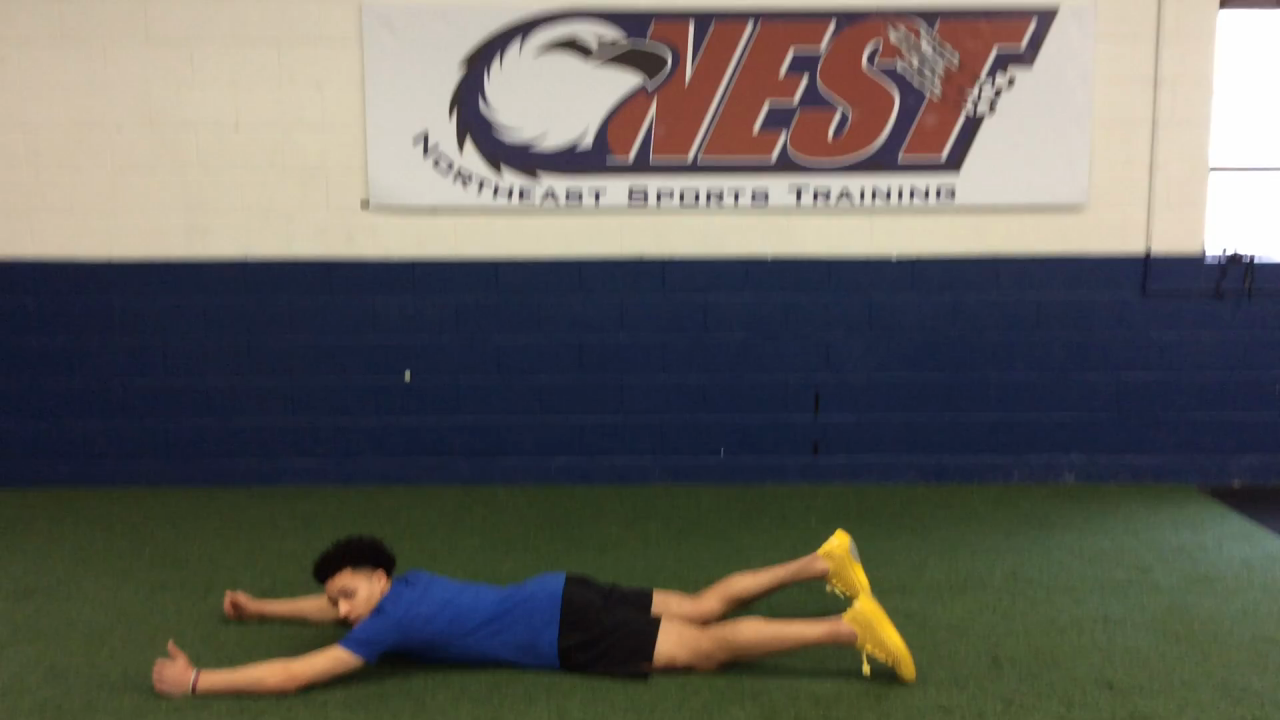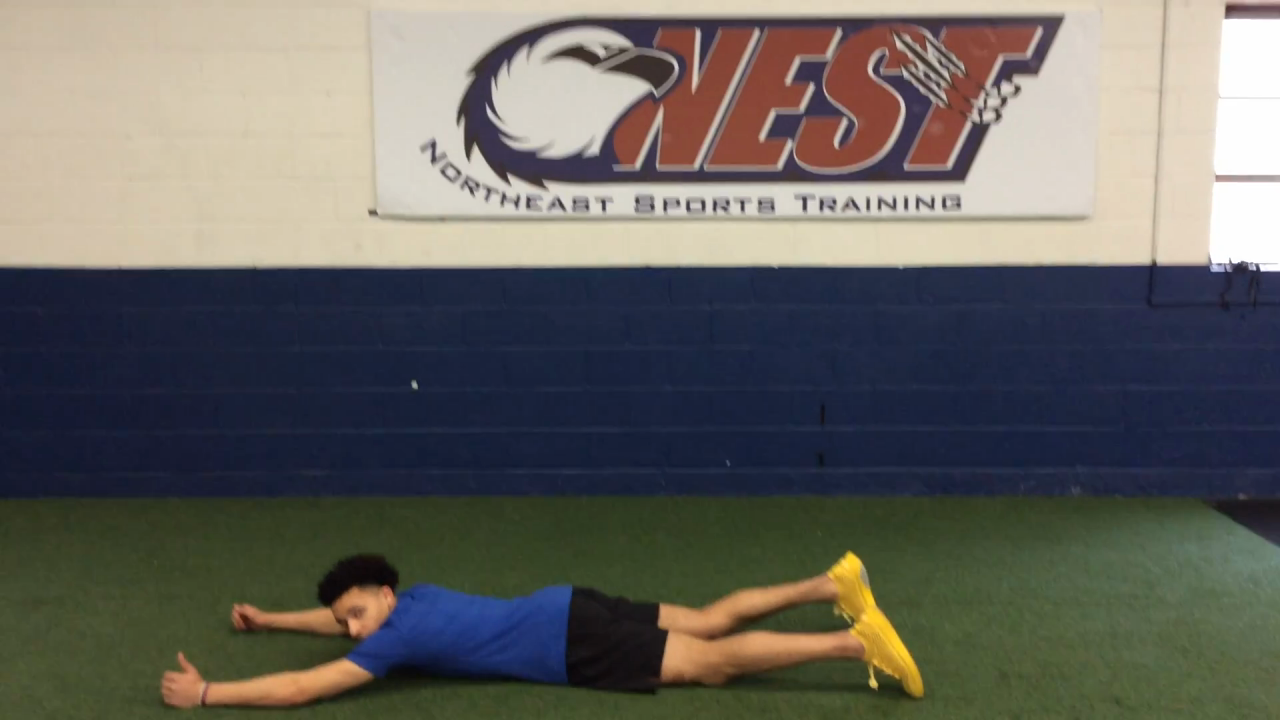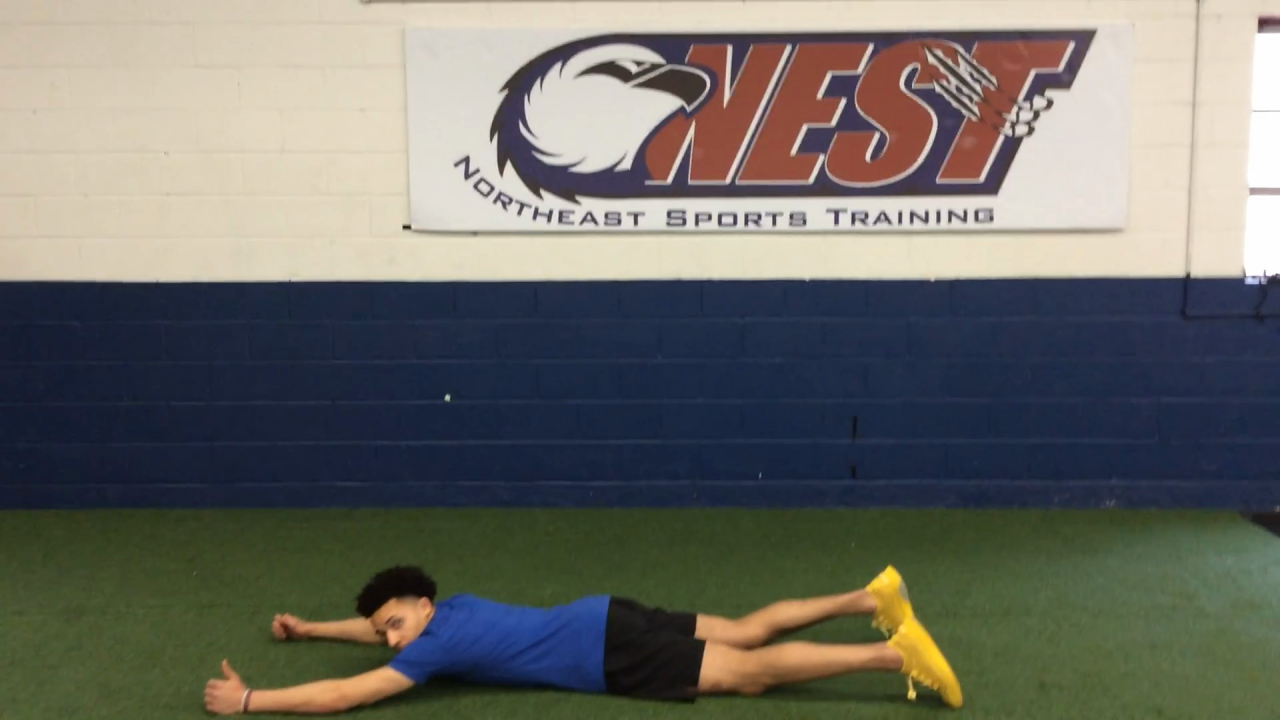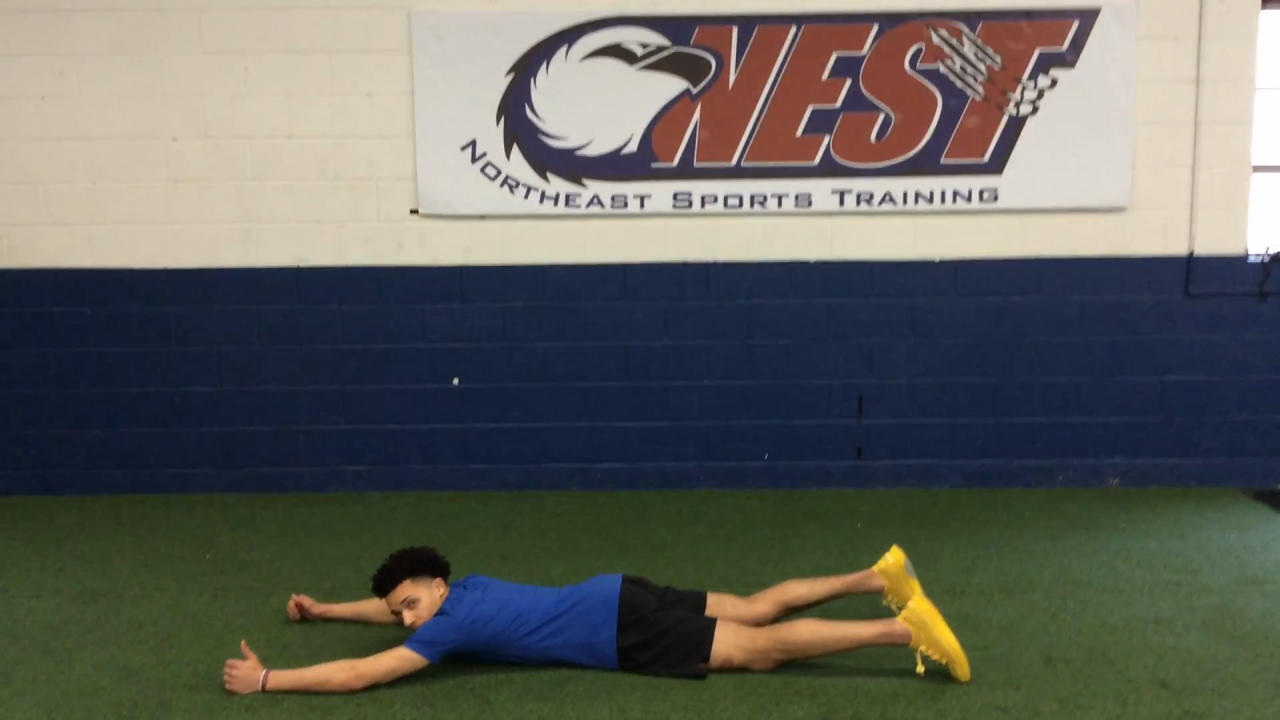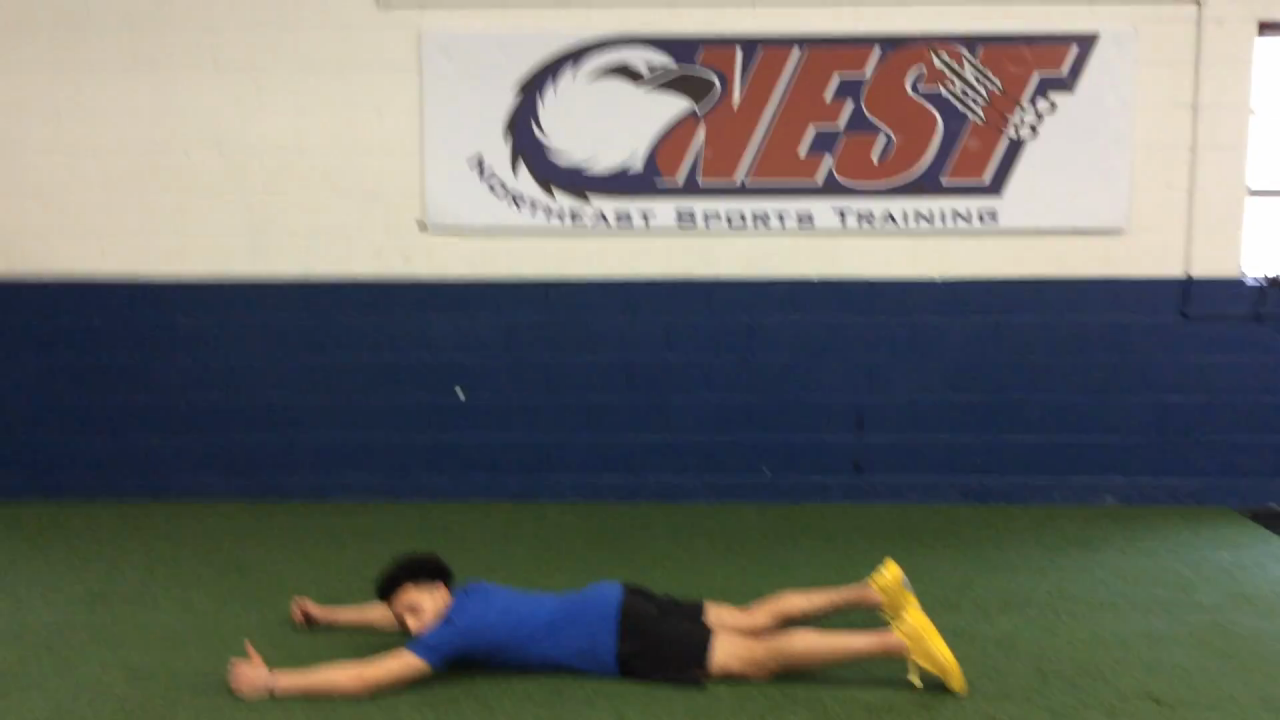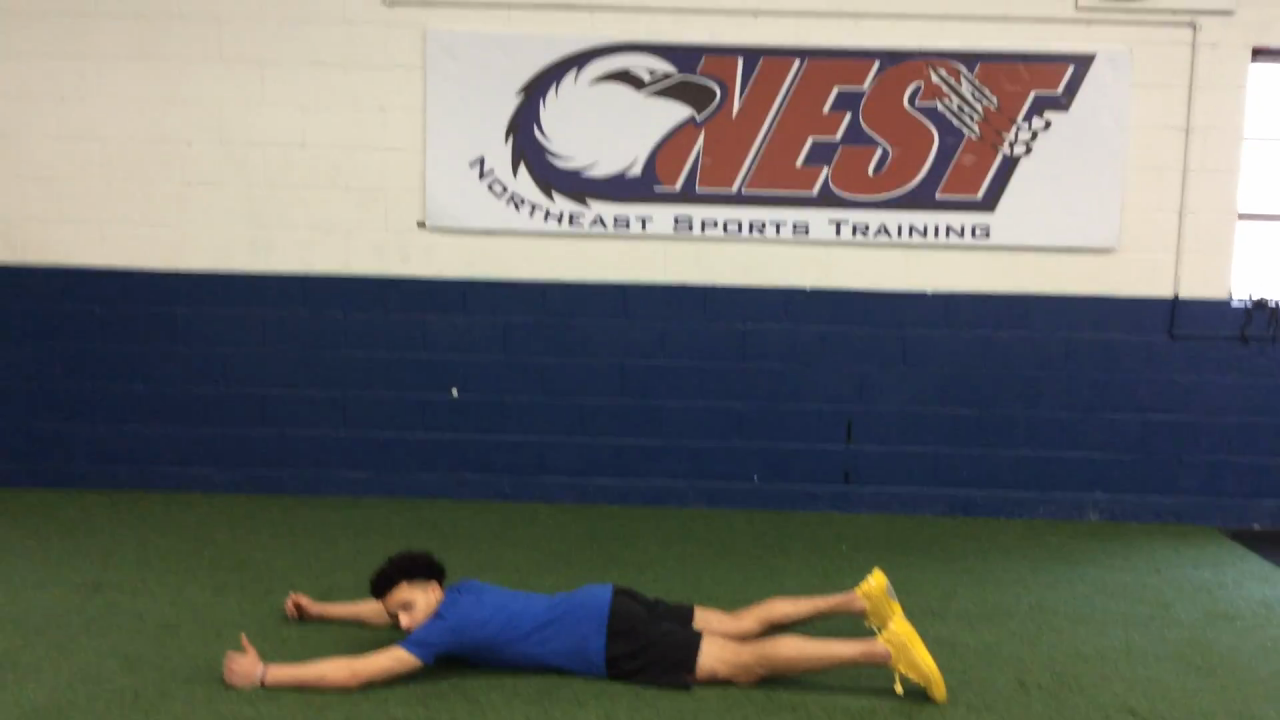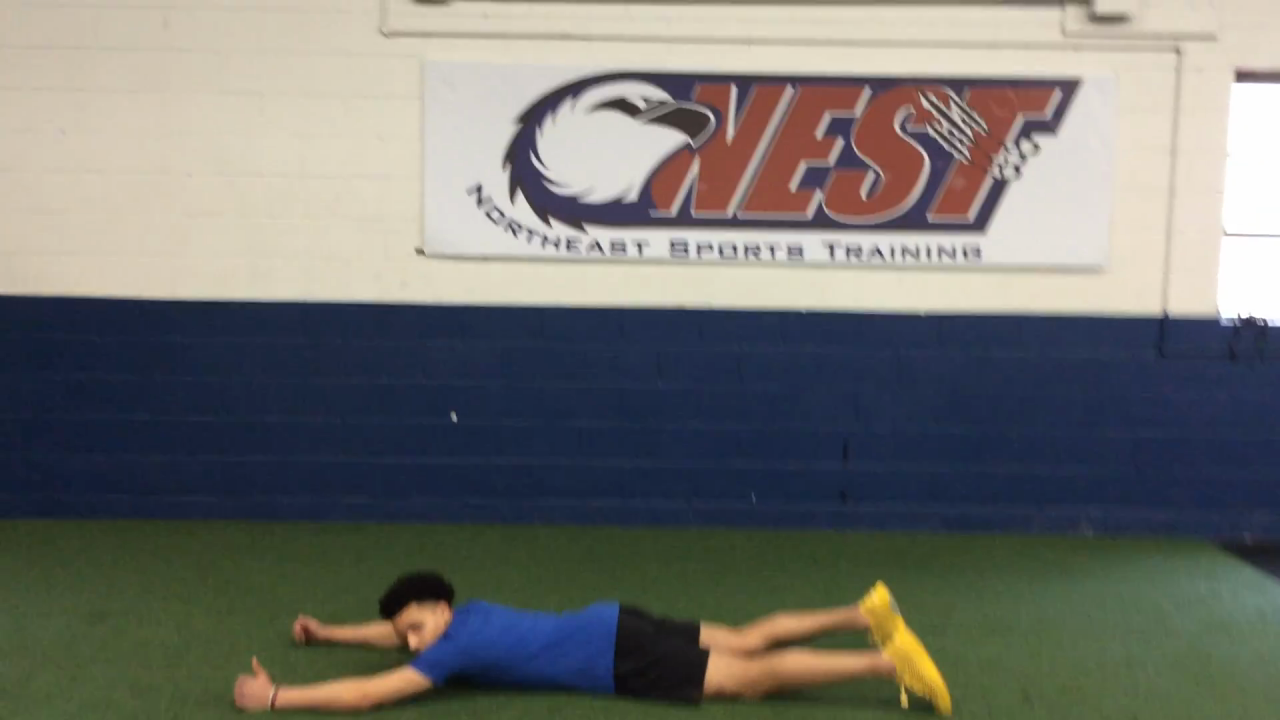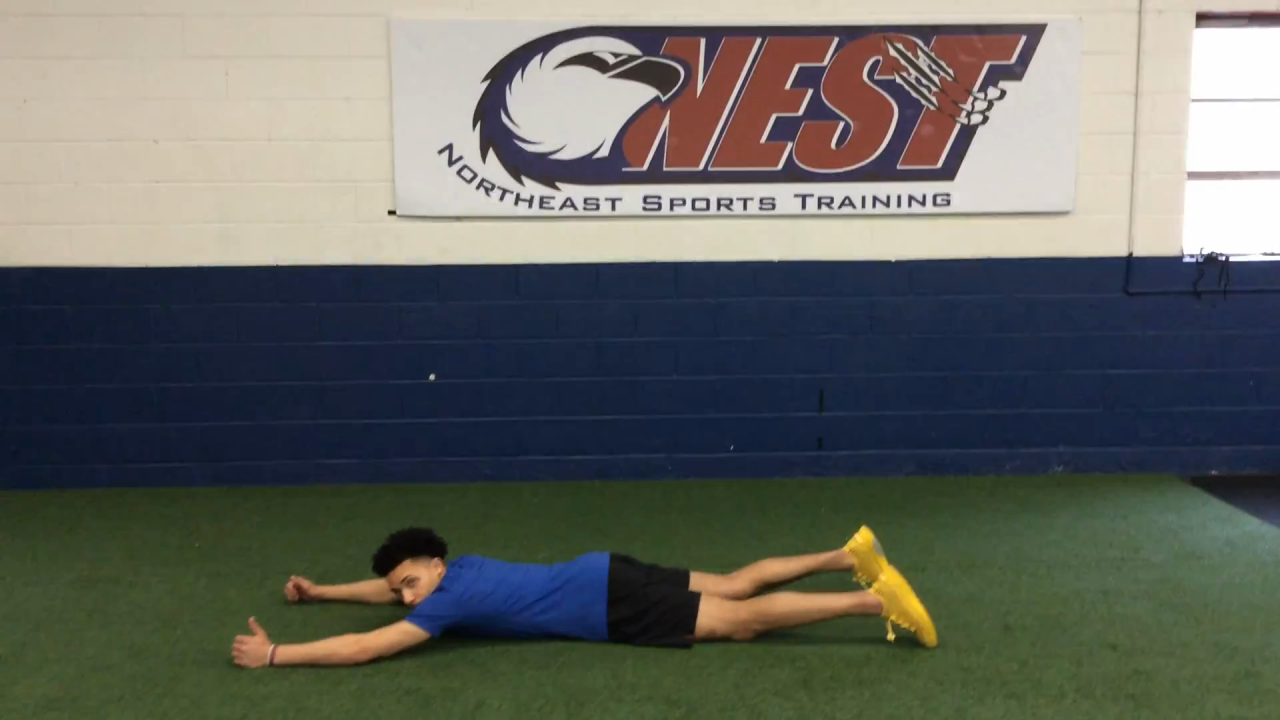
dt=0.3s
person 1, frame 1
left shoulder: (392, 621)
right shoulder: (402, 586)
left elbow: (291, 677)
right elbow: (337, 605)
left wrist: (197, 682)
right wrist: (261, 607)
left hip: (567, 632)
right hip: (563, 599)
left knee: (705, 649)
right knee: (702, 605)
left ankle: (847, 626)
right ankle: (821, 562)
person 1, frame 2
left shoulder: (398, 634)
right shoulder: (409, 601)
left elbow: (300, 691)
right elbow: (344, 616)
left wrist: (206, 694)
right wrist: (268, 619)
left hip: (573, 646)
right hip: (570, 611)
left knee: (711, 663)
right knee: (710, 622)
left ankle: (855, 641)
right ankle: (831, 584)
person 1, frame 3
left shoulder: (438, 645)
right shoulder: (449, 608)
right elbow: (380, 626)
right wrist: (308, 627)
left hip: (612, 656)
right hip: (606, 622)
right knee: (746, 631)
left ankle: (894, 653)
right ankle: (871, 598)
person 1, frame 4
left shoulder: (452, 623)
right shoulder: (461, 588)
left elbow: (357, 676)
right elbow: (397, 605)
left wrist: (266, 680)
right wrist: (322, 609)
left hip: (623, 632)
right hip: (618, 599)
left knee: (759, 649)
right knee: (757, 611)
left ankle: (901, 627)
right ankle: (876, 577)
person 1, frame 5
left shoulder: (455, 629)
right shoulder: (465, 596)
left elbow: (362, 679)
right elbow: (398, 607)
left wrist: (272, 682)
right wrist: (329, 614)
left hip: (622, 641)
right hip: (618, 609)
left knee: (757, 657)
right knee: (751, 619)
left ankle: (896, 640)
right ankle: (874, 589)
person 1, frame 6
left shoulder: (445, 626)
right shoulder: (456, 594)
left elbow: (353, 673)
right elbow: (390, 607)
left wrist: (265, 674)
right wrist: (320, 609)
left hip: (610, 642)
right hip: (607, 609)
left knee: (743, 664)
right knee: (740, 626)
left ankle: (881, 648)
right ankle: (859, 599)
person 1, frame 7
left shoulder: (455, 647)
right shoulder: (465, 615)
right elbow: (396, 630)
right wrist: (328, 631)
left hip: (619, 660)
right hip: (615, 630)
right knee: (745, 640)
left ankle: (887, 662)
right ankle: (863, 614)
person 1, frame 8
left shoulder: (450, 598)
right shoulder: (454, 569)
left elbow: (360, 650)
right elbow: (389, 587)
left wrist: (274, 655)
right wrist: (319, 590)
left hip: (610, 607)
right hip: (605, 576)
left knee: (740, 621)
right knee: (734, 585)
left ankle: (872, 599)
right ankle: (848, 555)
